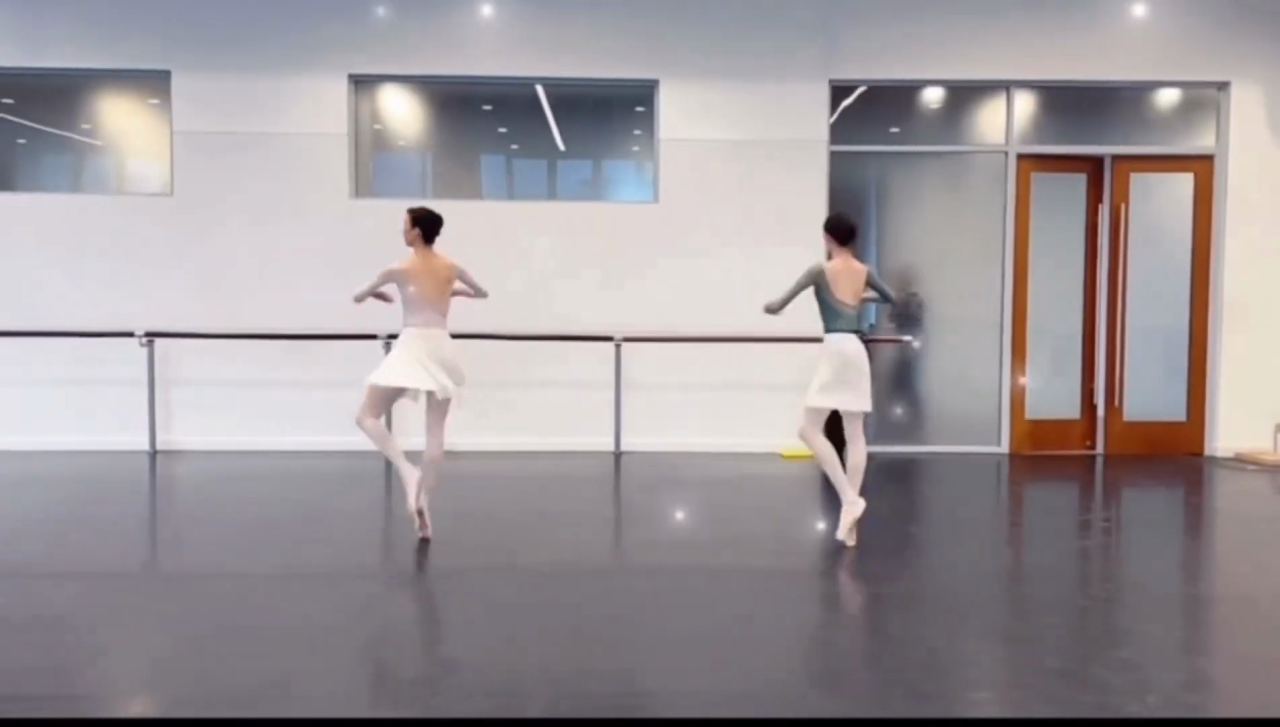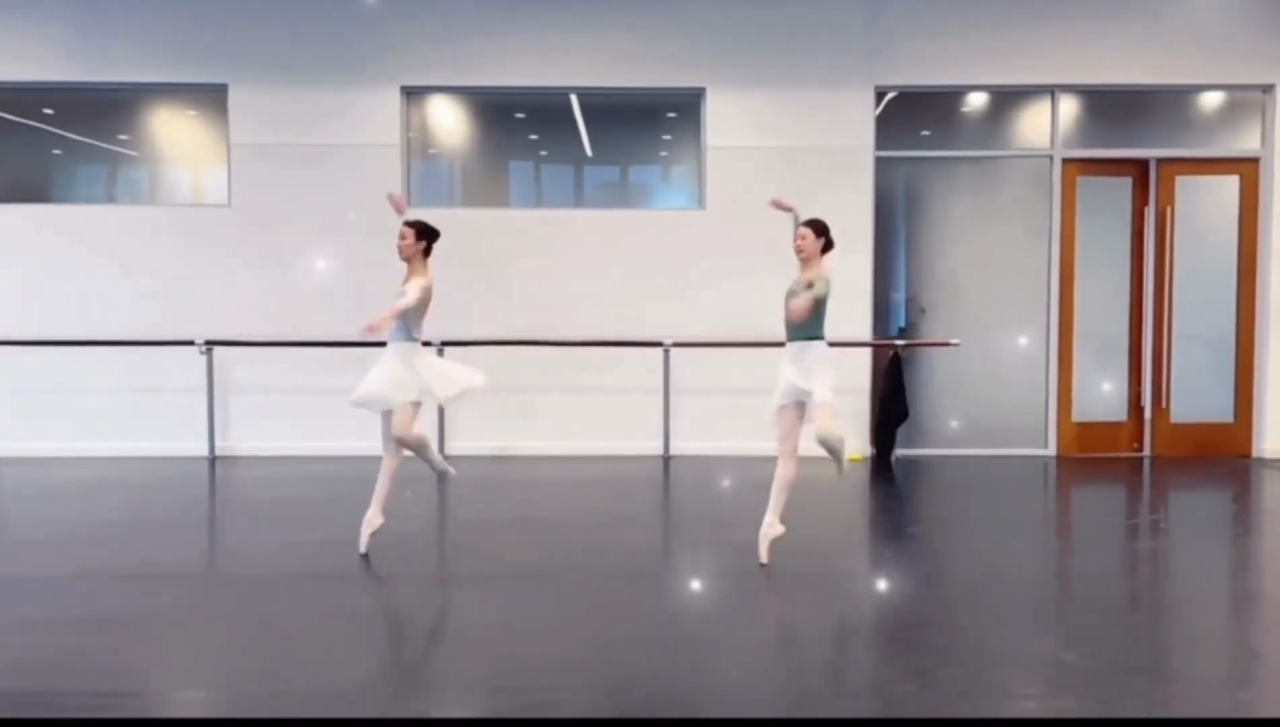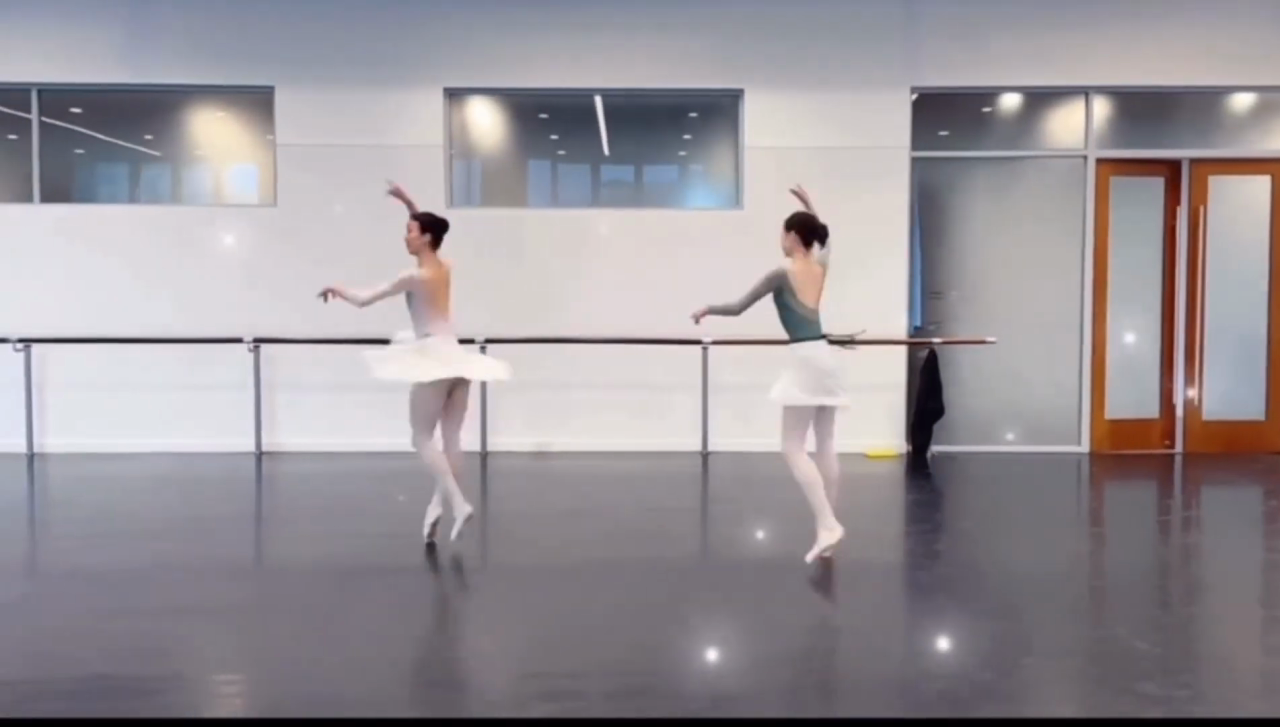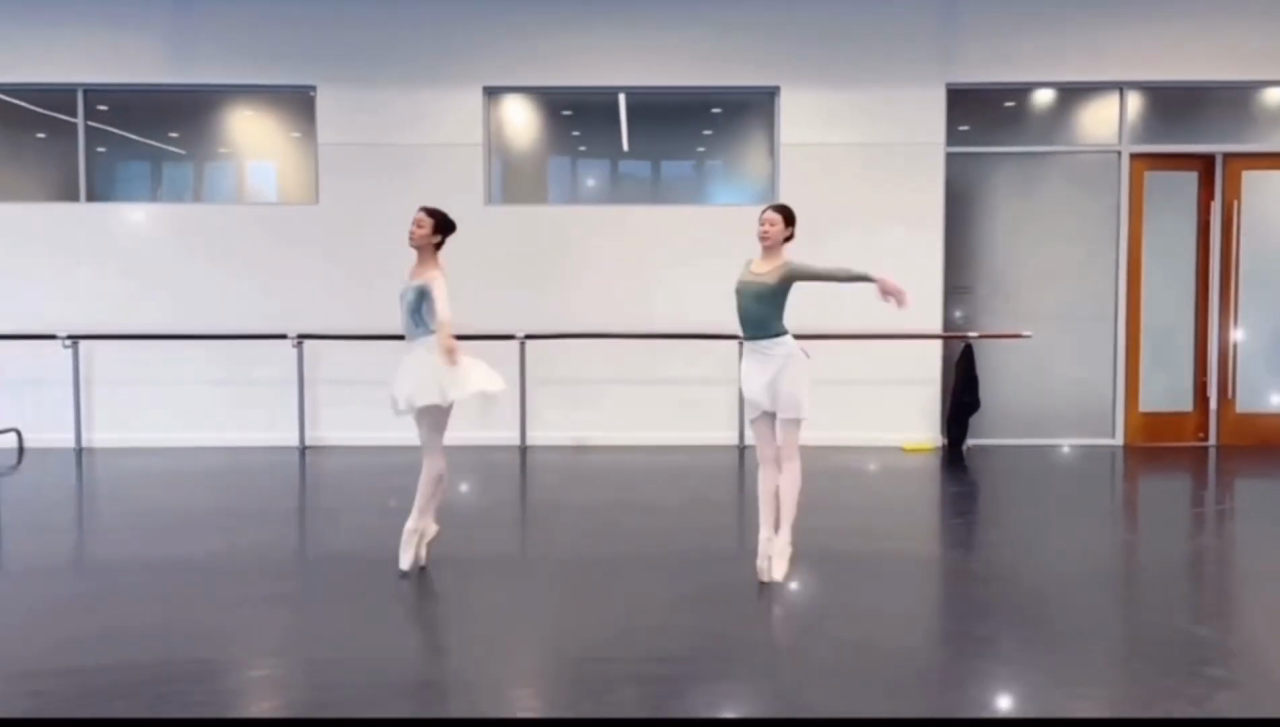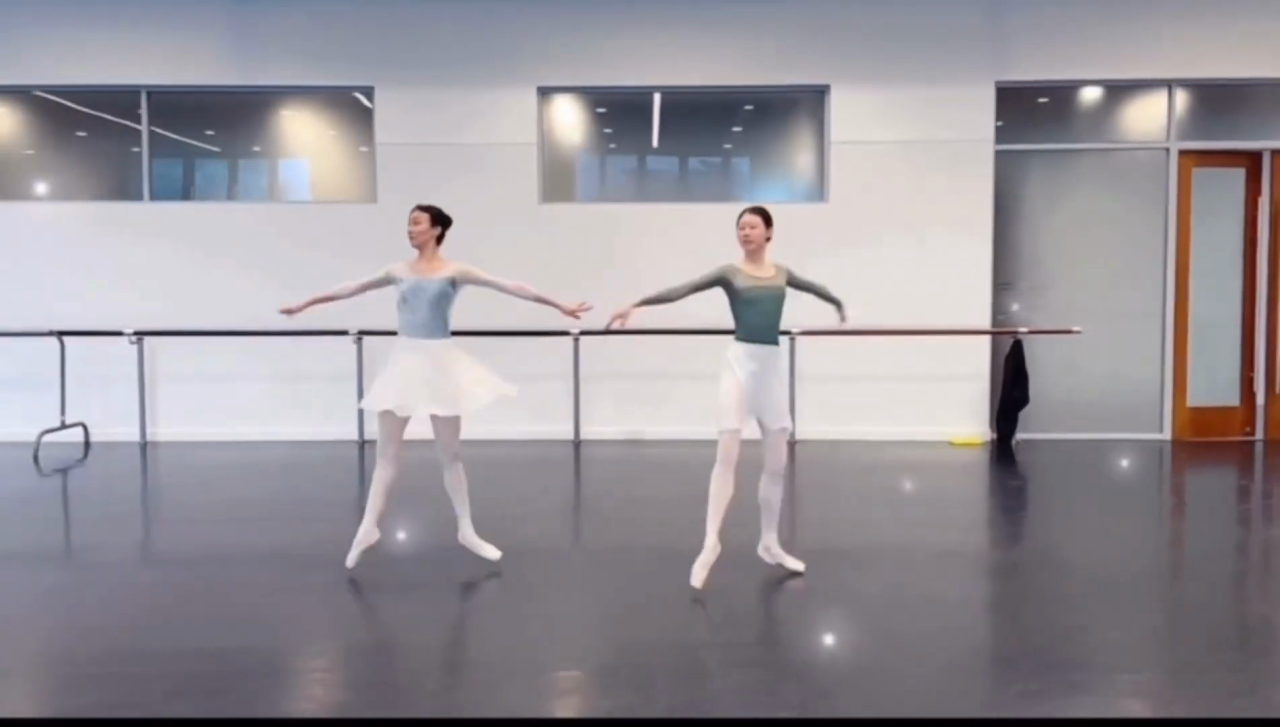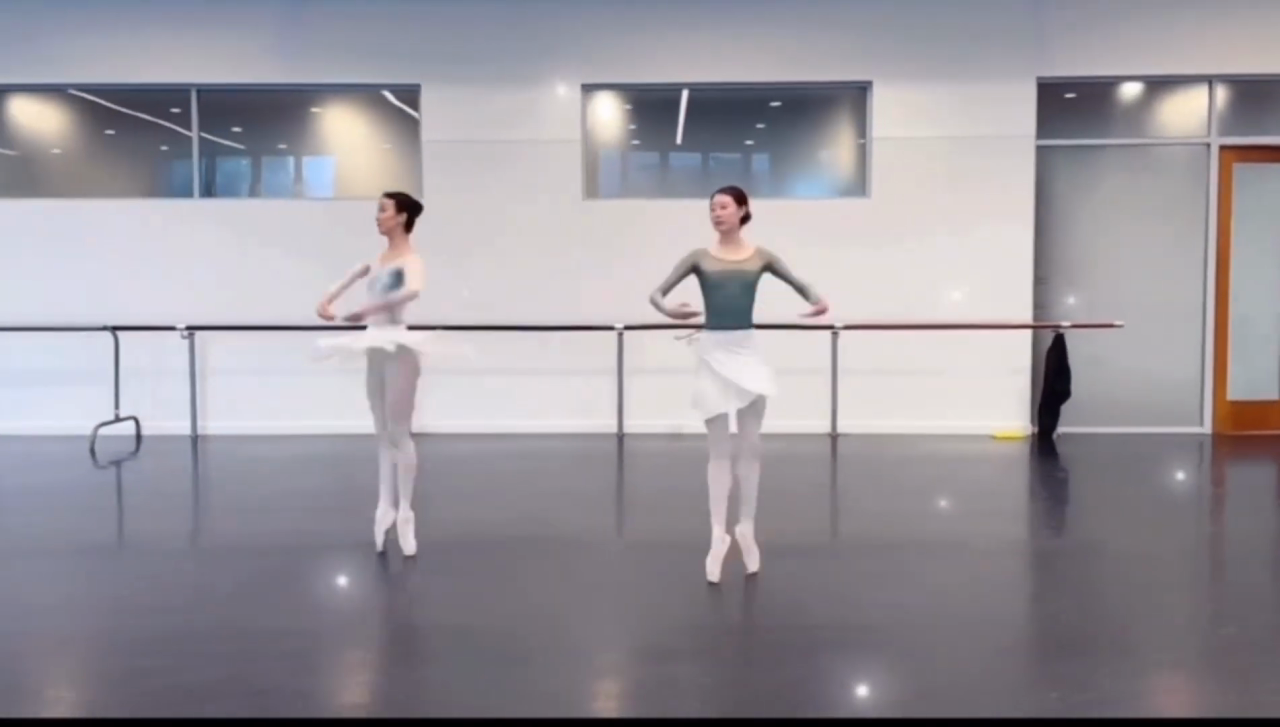
dt=0.7s
person 1, frame 1
left shoulder: (819, 269)
right shoulder: (864, 271)
left elbow: (777, 307)
right elbow: (889, 298)
left wrist: (770, 305)
left hip: (837, 350)
right hip: (854, 350)
left knee: (809, 431)
right knee: (855, 438)
left ankle: (849, 499)
right ankle: (851, 500)
person 1, frame 2
left shoulder: (817, 275)
right shoulder: (805, 271)
left elbow: (821, 286)
right elbow: (803, 242)
left wrist: (808, 298)
right wrist: (794, 212)
left hip: (815, 359)
right hip: (793, 361)
left knee: (826, 432)
right knee: (786, 450)
right ankle: (771, 522)
person 1, frame 3
left shoulder: (781, 273)
right shoulder: (818, 264)
left elbow: (739, 307)
right elbow: (823, 242)
left wrist: (705, 311)
right wrist: (809, 207)
left hip: (804, 360)
right hip: (824, 357)
left knee: (793, 449)
right knee: (825, 447)
left ankle: (827, 524)
right ankle: (828, 523)
person 1, frame 4
left shoulder: (790, 267)
right shoulder: (749, 267)
left elbow: (838, 273)
left wrist: (876, 278)
left hip: (780, 356)
right hip: (754, 360)
left knee: (788, 456)
right knee: (767, 458)
left ankle: (782, 539)
right ankle: (767, 538)
person 1, frame 5
left shoulder: (783, 273)
right shoulder: (730, 273)
left elbow: (814, 288)
right elbow: (680, 291)
left wrist: (837, 305)
right wrist: (632, 306)
left hip: (772, 365)
right hip: (740, 362)
left knee: (777, 464)
right knee: (727, 460)
left ankle: (769, 543)
right ankle: (710, 544)
person 1, frame 6
left shoulder: (762, 256)
right shoulder: (699, 257)
left elbow: (801, 285)
right elbow: (656, 293)
left wrist: (817, 301)
right wrist: (669, 310)
left hip: (746, 350)
right hip: (713, 352)
left knee: (750, 449)
right knee: (719, 452)
left ankle: (746, 528)
right ankle: (718, 536)
person 2, frame 1
left shoulder: (397, 270)
right shoulder: (451, 267)
left elbow: (360, 295)
right elbow: (481, 293)
left wrist: (372, 295)
left hip: (410, 348)
right hip: (441, 350)
left knee: (366, 417)
right knee: (434, 435)
left ankle: (408, 473)
right ankle: (420, 499)
person 2, frame 2
left shoulder: (420, 282)
right shoulder: (416, 273)
left elbow: (407, 300)
right elbow: (415, 242)
left wrist: (386, 316)
right wrist: (404, 212)
left hip: (409, 363)
right hip: (397, 363)
left knee: (402, 433)
right knee: (390, 447)
left ankle: (435, 463)
right ankle: (374, 513)
person 2, frame 3
left shoulder: (414, 276)
right shoulder: (442, 267)
left elbow: (365, 300)
right elbow: (430, 231)
left wrist: (338, 289)
right wrist: (406, 198)
left hip: (436, 363)
right hip: (456, 360)
left knee: (423, 442)
right knee: (449, 439)
left ankle: (457, 504)
right ankle: (454, 504)
person 2, frame 4
left shoulder: (434, 276)
right shoulder: (420, 270)
left elbow: (442, 303)
left wrist: (445, 332)
left hip: (430, 364)
right hip: (420, 362)
left knee: (431, 449)
right knee: (431, 449)
left ankle: (417, 524)
right ankle: (424, 522)
person 2, frame 5
left shoulder: (456, 271)
right shoulder: (400, 271)
left elbow: (510, 285)
right elbow: (356, 287)
left wrist: (559, 305)
right wrist: (308, 302)
left hip: (439, 364)
right hip: (402, 365)
left knee: (450, 454)
right knee: (387, 454)
left ankle: (466, 531)
right ankle: (367, 528)
person 2, frame 6
left shoulder: (411, 259)
right shoulder: (382, 258)
left elbow: (413, 292)
right elbow: (351, 278)
left wrist: (368, 310)
right wrist: (326, 302)
left hip: (397, 351)
right hip: (377, 350)
left knee: (397, 435)
right knee: (387, 436)
left ankle: (403, 512)
right ankle: (388, 508)
